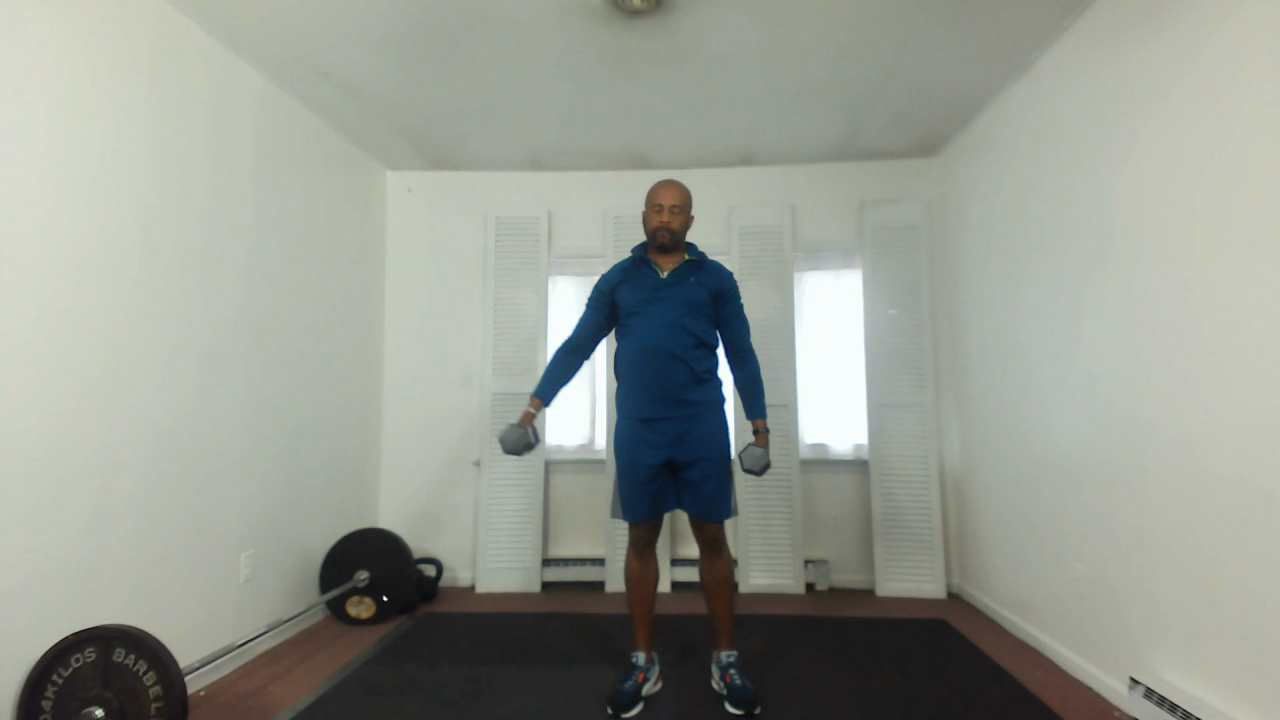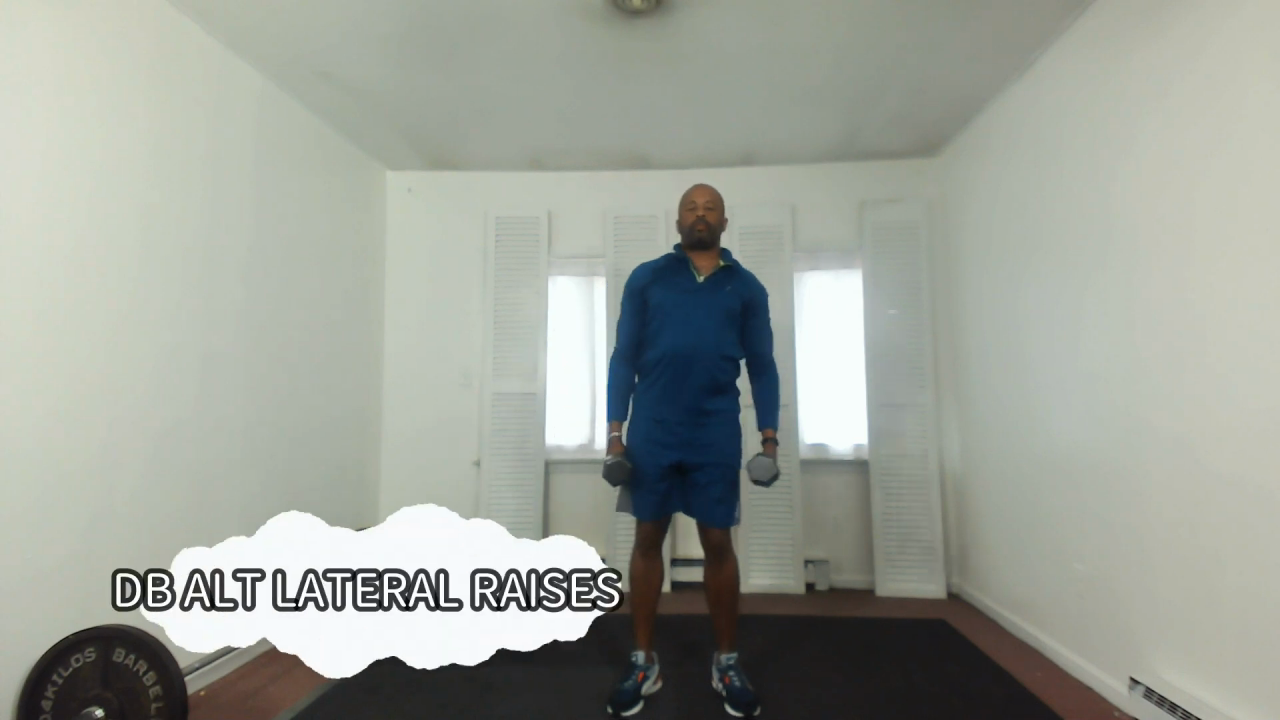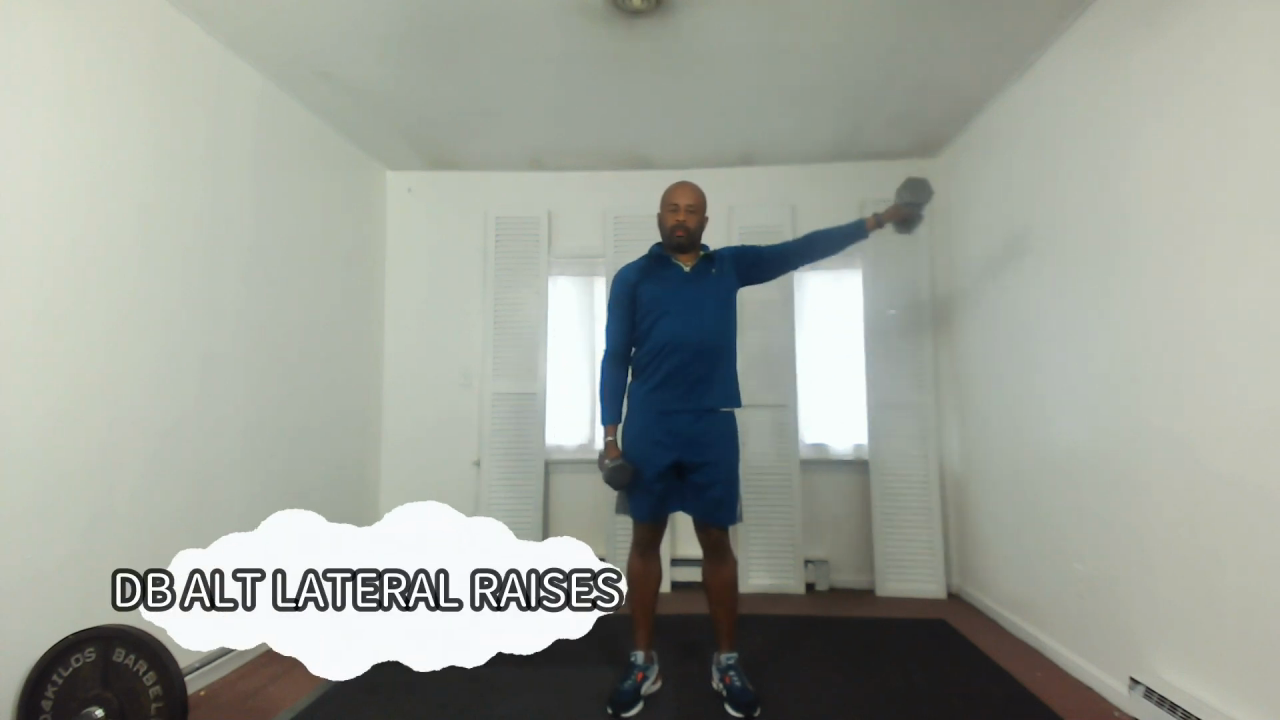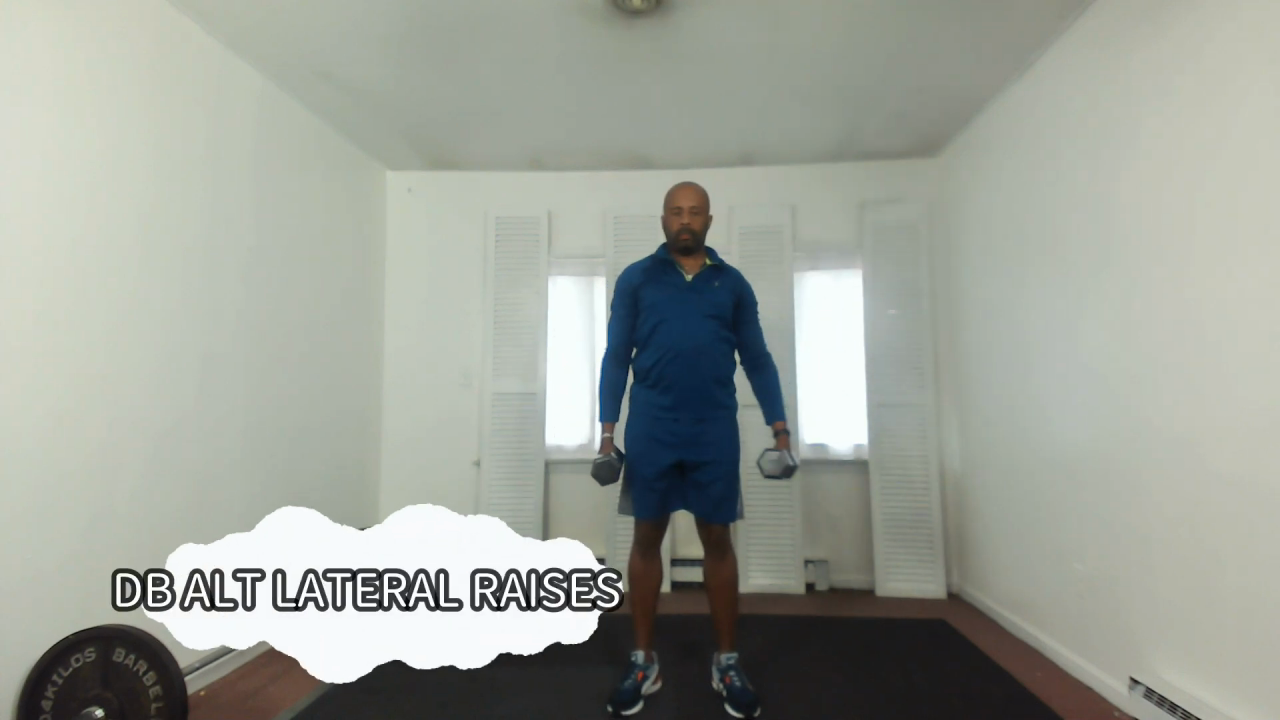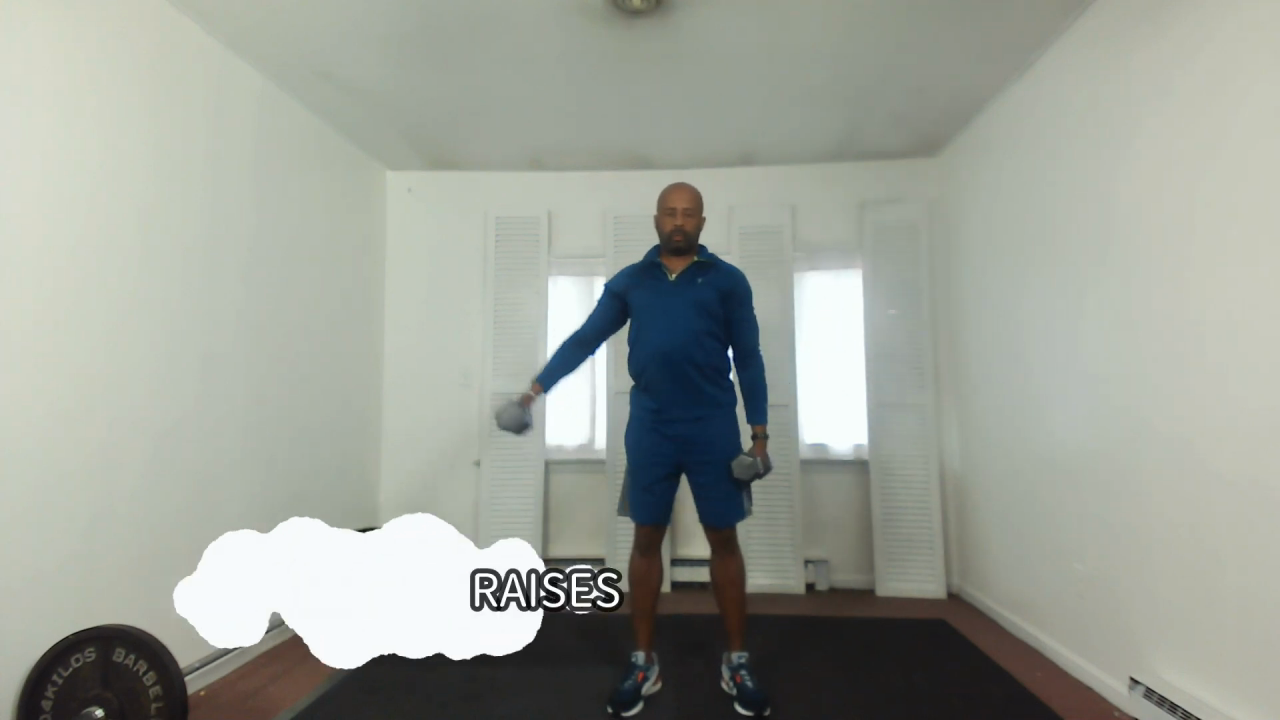
dt=1s
person 1, frame 1
left shoulder: (716, 278)
right shoulder: (618, 279)
left elbow: (741, 353)
right elbow: (581, 343)
left wrist: (758, 423)
right wrist: (536, 402)
left hip: (701, 428)
right hip: (638, 430)
left knee: (711, 539)
right knee: (641, 540)
left ankle: (726, 661)
right ankle: (643, 663)
person 1, frame 2
left shoulder: (747, 287)
right shoulder: (647, 278)
left elbow: (762, 366)
right elbow: (625, 356)
left wrist: (769, 434)
right wrist: (615, 429)
left hip: (717, 434)
right hip: (653, 430)
left knee: (718, 544)
right knee: (648, 540)
left ankle: (727, 663)
right ankle: (643, 663)
person 1, frame 3
left shoulder: (730, 265)
right shoulder: (632, 278)
left elbow: (802, 249)
right elbow: (616, 358)
left wrist: (875, 221)
right wrist: (610, 434)
left hip: (713, 427)
right hip: (649, 428)
left knee: (716, 542)
right knee: (646, 539)
left ankle: (727, 663)
right ankle: (642, 662)
person 1, frame 4
left shoulder: (732, 283)
right shoulder: (636, 279)
left elbow: (756, 358)
right elbow: (616, 356)
left wrist: (779, 424)
right wrist: (607, 428)
left hip: (715, 431)
right hip: (650, 429)
left knee: (718, 540)
right knee: (647, 538)
left ankle: (727, 663)
right ankle: (643, 662)
person 1, frame 5
left shoulder: (728, 280)
right shoulder: (630, 281)
left elbow: (748, 357)
right elbow: (587, 337)
left wrist: (759, 430)
right wrist: (538, 386)
left hip: (714, 428)
right hip: (650, 428)
left knee: (723, 538)
right knee: (646, 539)
left ankle: (737, 663)
right ankle: (643, 663)
